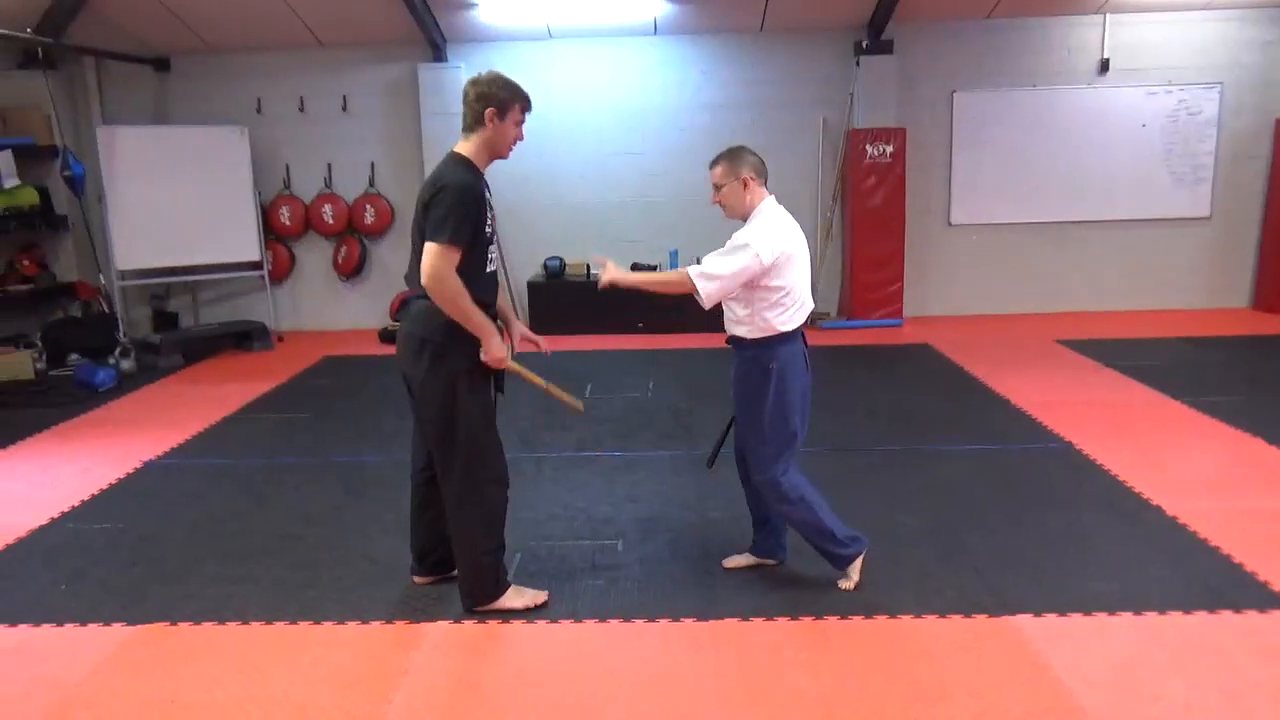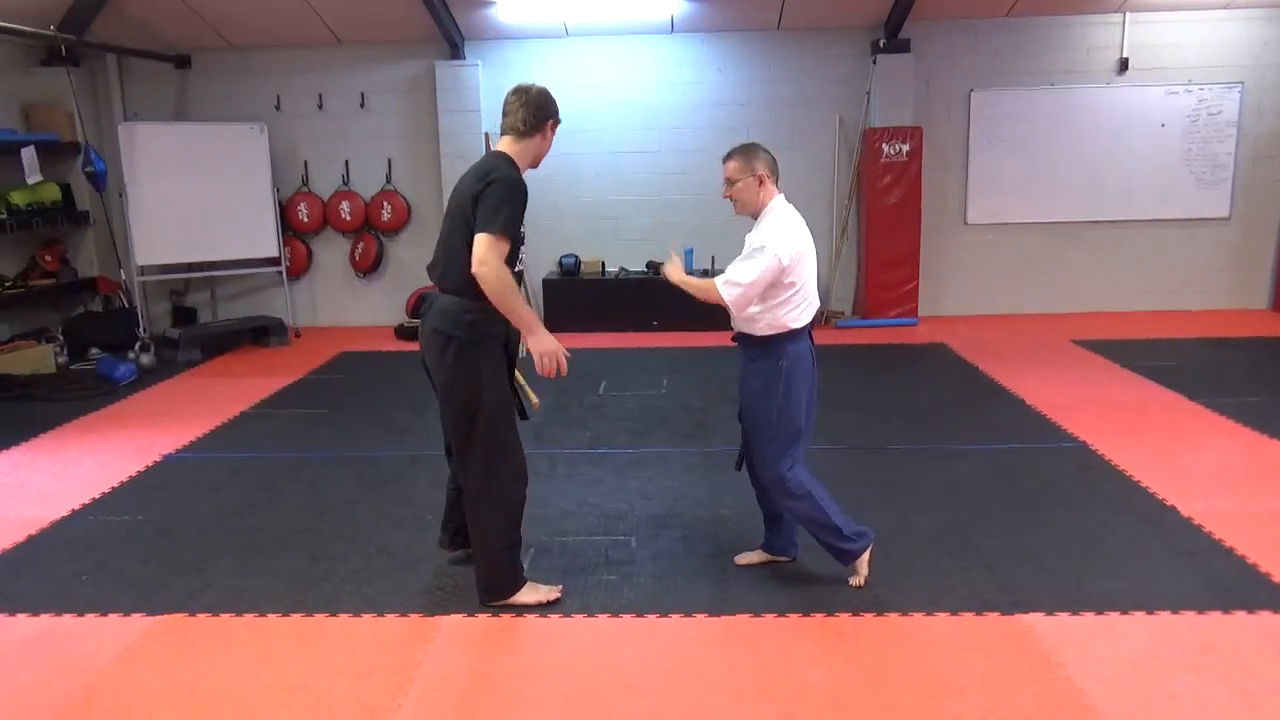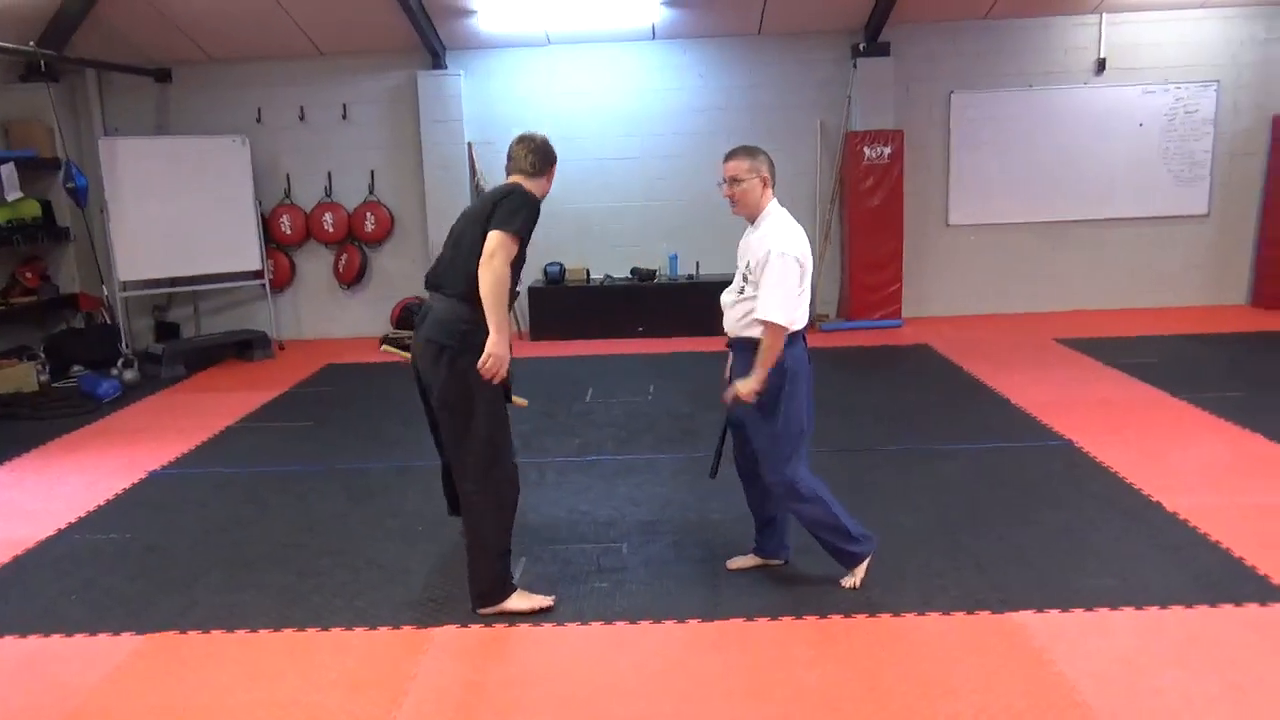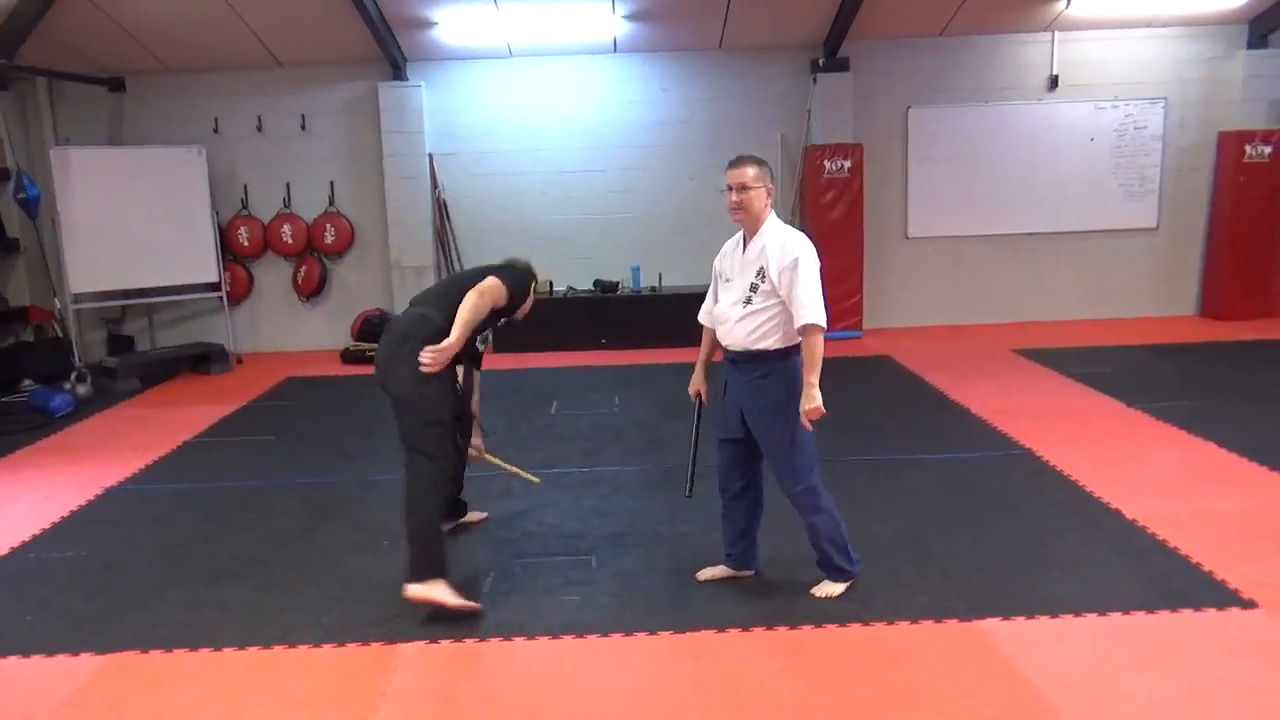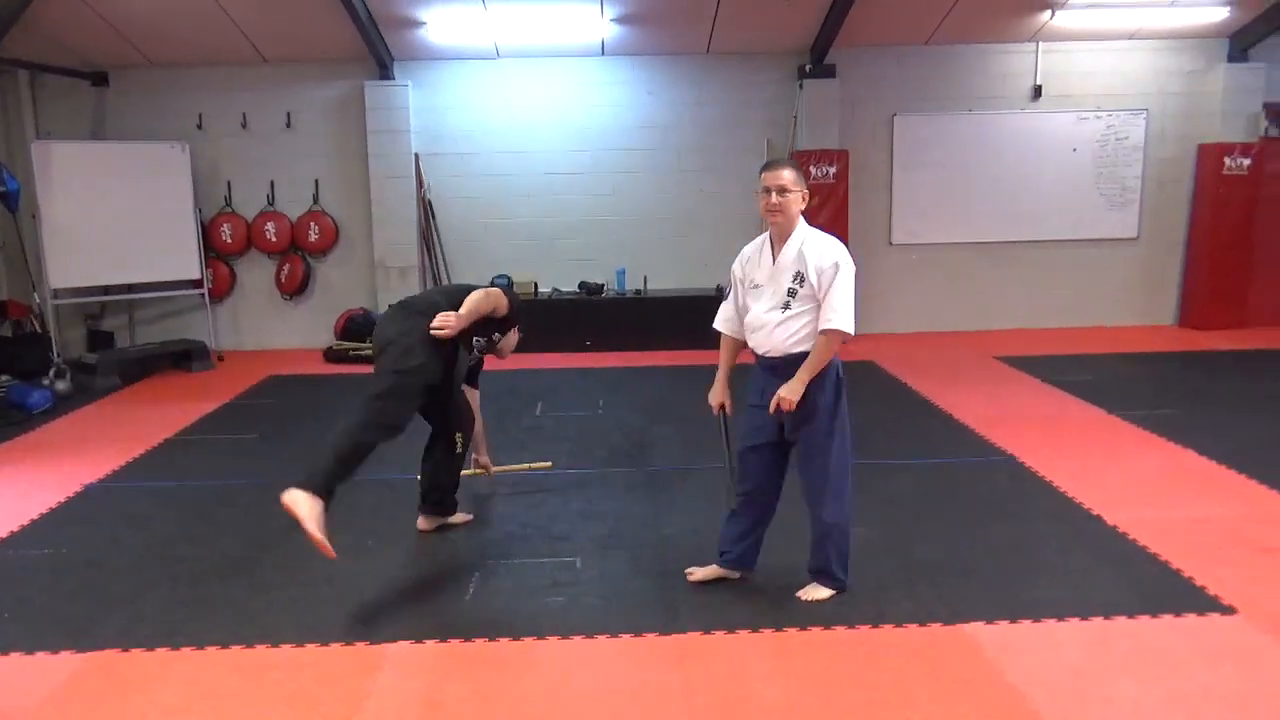
dt=0.3s
person 1, frame 1
left shoulder: (761, 237)
right shoulder: (772, 223)
left elbow: (695, 282)
left wrist: (626, 277)
left hip: (772, 362)
right hip: (764, 356)
left knee: (773, 469)
right knee: (751, 460)
left ankle: (846, 549)
right ankle: (768, 547)
person 1, frame 2
left shoulder: (775, 235)
right shoulder: (777, 223)
left elbow: (725, 292)
left wrist: (677, 276)
left hip: (778, 358)
right hip: (770, 353)
left knee: (780, 465)
right knee: (761, 458)
left ankle: (852, 544)
right ankle: (779, 543)
person 1, frame 3
left shoulder: (781, 237)
right shoulder: (753, 234)
left elbow: (779, 318)
left wrist: (756, 377)
right wrist: (737, 361)
left hip: (776, 364)
right hip: (752, 359)
left knee: (784, 471)
right knee: (751, 463)
left ankle: (855, 548)
right ankle: (770, 548)
person 1, frame 4
left shoulder: (791, 246)
right shoulder: (729, 251)
left elbow: (811, 323)
right elbow: (714, 316)
left wrist: (811, 387)
right wrist: (700, 370)
left hip: (775, 374)
right hip: (737, 374)
left knee: (799, 478)
right knee: (734, 475)
left ankle: (841, 568)
right ankle: (739, 559)
person 1, frame 5
left shoulder: (827, 252)
right shoulder: (749, 256)
left elbow: (836, 329)
right elbow: (733, 325)
left wrist: (799, 382)
right wrist: (721, 381)
left hip: (813, 378)
right hip: (765, 376)
left knee: (824, 483)
right knee: (753, 475)
left ankle: (829, 574)
right ankle: (732, 560)
person 2, frame 1
left shoulder: (466, 178)
right shoulder: (459, 185)
left elbow: (481, 268)
right elbow: (436, 275)
left wrist: (510, 324)
right wrist: (490, 336)
left hip: (440, 339)
right hip: (443, 342)
left knee: (438, 455)
right knee: (476, 465)
left ankle: (433, 560)
right ankle: (486, 587)
person 2, frame 2
left shoulder: (487, 172)
right shoulder: (507, 181)
right elbow: (486, 264)
left wrist: (515, 328)
right wrist: (535, 332)
left hip: (457, 328)
right hip: (466, 334)
left knee: (474, 446)
right knee: (496, 460)
left ankle: (460, 534)
right ankle: (502, 582)
person 2, frame 3
left shoulder: (490, 203)
right shoulder: (523, 202)
right elbow: (494, 259)
right wrist: (499, 336)
left hip: (433, 336)
right hip: (458, 340)
left knee: (462, 440)
right knee: (492, 463)
left ankle: (465, 504)
right ankle: (493, 590)
person 2, frame 4
right shoulder: (516, 280)
left elbow: (470, 359)
right elbow: (485, 291)
left wrist: (472, 429)
right wrist: (454, 343)
left hip: (399, 350)
right hip: (417, 349)
left knee: (450, 430)
right knee: (431, 453)
left ankle: (447, 512)
right ankle: (426, 578)
person 2, frame 5
left shoulder: (475, 349)
right shoulder: (508, 306)
left elbow: (470, 402)
right elbow: (487, 297)
left wrist: (481, 453)
right wrist: (462, 319)
right hip: (415, 333)
left knee: (456, 422)
right knee: (384, 411)
left ankle: (435, 508)
right ankle: (309, 494)
